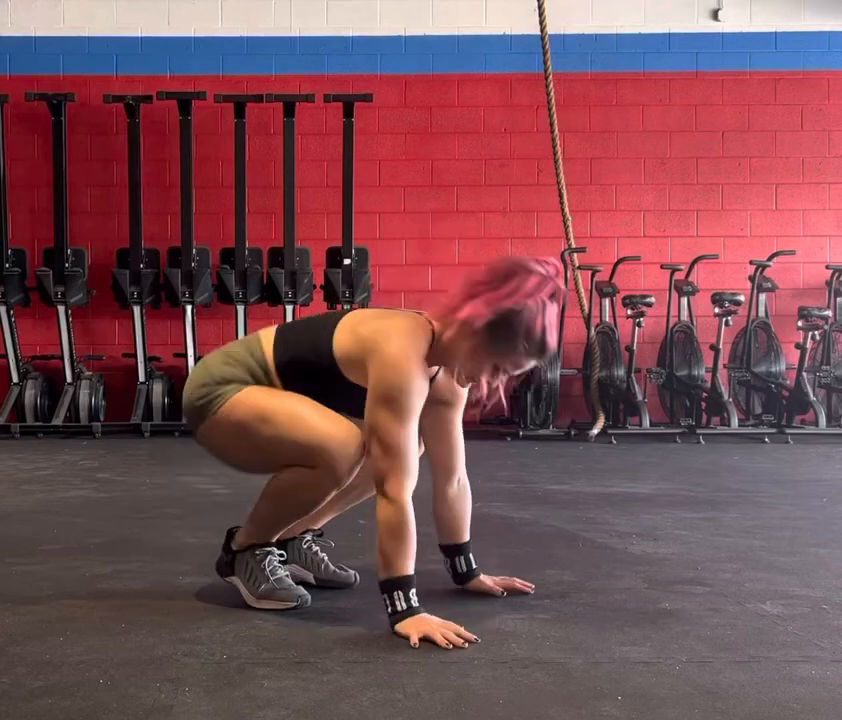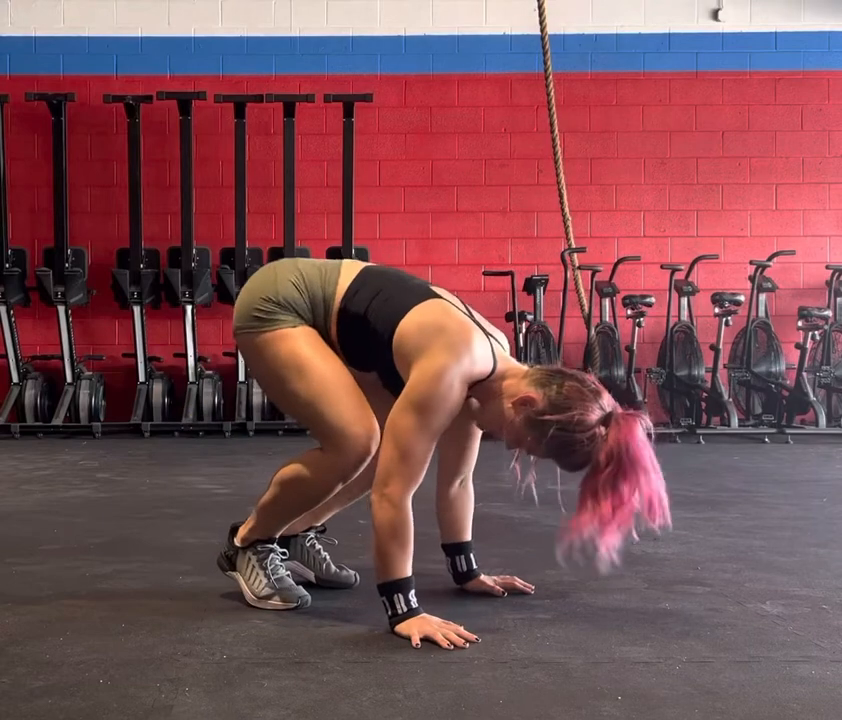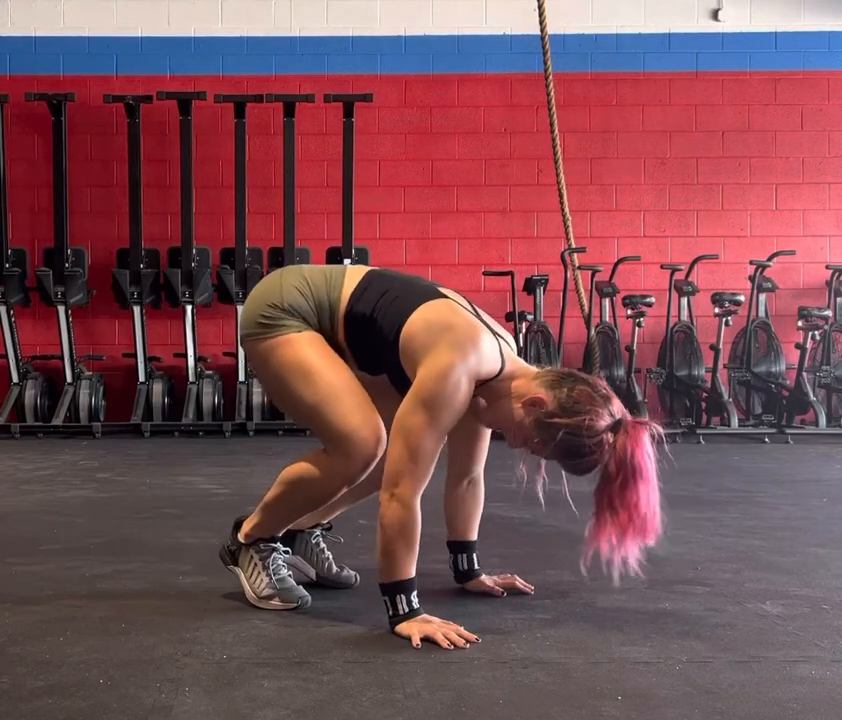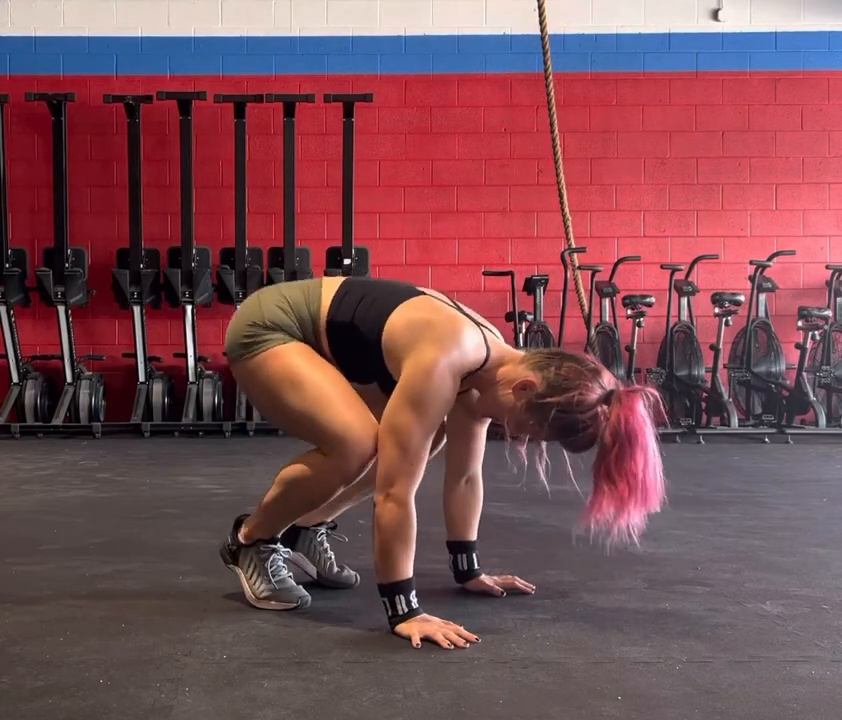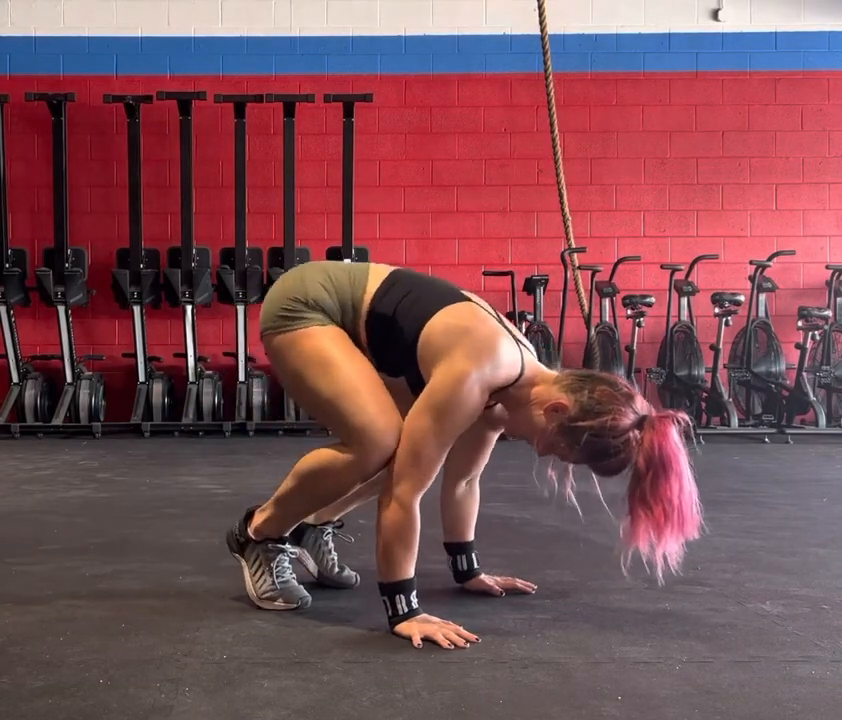
dt=0.7s
person 1, frame 1
left shoulder: (446, 370)
right shoulder: (402, 355)
left elbow: (451, 477)
right elbow: (394, 491)
left wrist: (467, 571)
right wrist: (405, 609)
left hip: (268, 392)
right hip: (221, 385)
left knee: (402, 450)
right knee: (343, 447)
left ankle: (294, 539)
right ankle: (247, 550)
person 1, frame 2
left shoulder: (492, 370)
right shoulder: (452, 370)
left elbow: (455, 478)
right elbow: (392, 491)
left wrist: (466, 572)
right wrist: (404, 611)
left hip: (325, 313)
right hip: (278, 303)
left knee: (401, 449)
right knee: (355, 444)
left ankle: (293, 536)
right ankle: (247, 543)
person 1, frame 3
left shoulder: (500, 368)
right shoulder: (458, 370)
left elbow: (465, 476)
right elbow: (401, 490)
left wrist: (468, 570)
right wrist: (405, 611)
left hip: (330, 318)
right hip: (284, 309)
left knee: (405, 447)
right knee: (362, 448)
left ankle: (300, 531)
right ankle: (251, 538)
person 1, frame 4
left shoulder: (487, 364)
right shoulder: (443, 362)
left elbow: (465, 474)
right elbow: (395, 490)
left wrist: (468, 570)
right wrist: (404, 610)
left hip: (321, 337)
right hip: (269, 326)
left knee: (422, 437)
right knee: (357, 444)
left ankle: (304, 529)
right ankle: (251, 540)
person 1, frame 5
left shoulder: (513, 381)
right shoulder: (475, 373)
left elbow: (461, 477)
right elbow: (403, 490)
left wrist: (467, 570)
right wrist: (403, 610)
left hip: (351, 317)
right hip: (306, 303)
left knee: (422, 444)
right knee: (378, 443)
left ankle: (312, 526)
right ankle: (258, 534)
